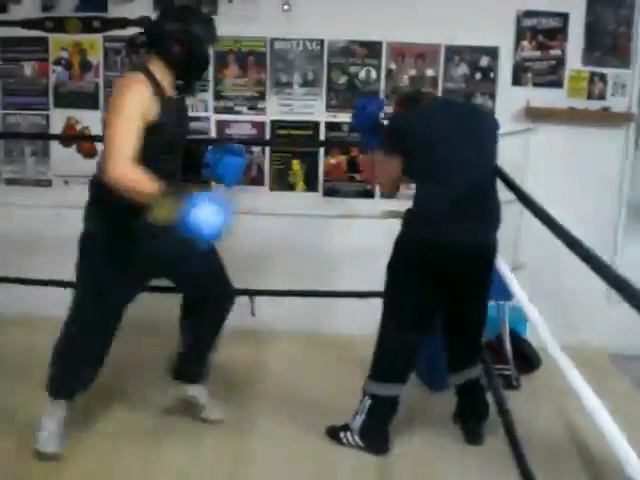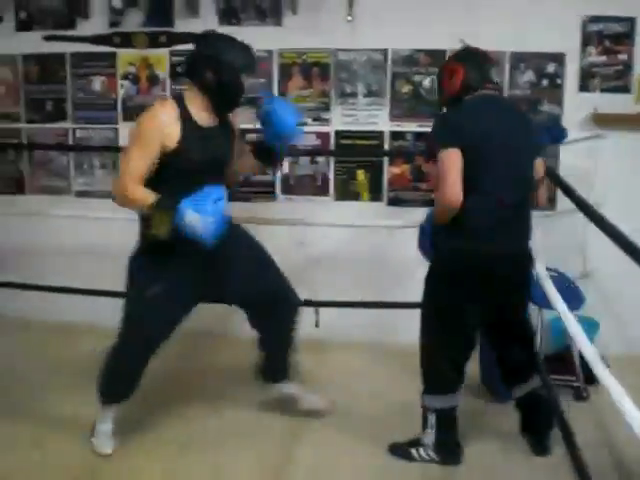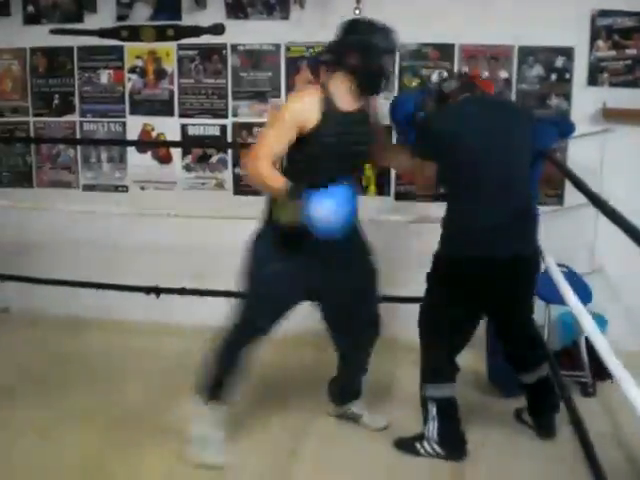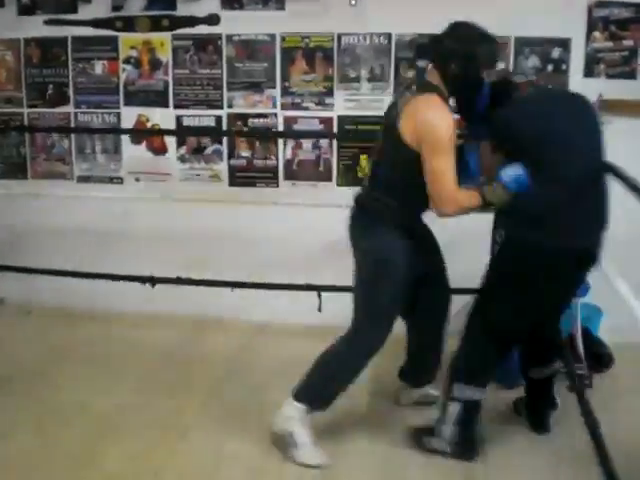
dt=0.4s
person 1, frame 1
left shoulder: (172, 91)
right shoulder: (136, 90)
right elbow: (116, 169)
right wrist: (173, 199)
left hip: (162, 224)
right hip: (124, 225)
left knee: (214, 292)
right knee: (92, 322)
left ankle: (189, 383)
right ankle: (55, 408)
person 1, frame 2
left shoulder: (223, 119)
right shoulder: (164, 117)
left elbow: (242, 167)
right elbow: (124, 187)
left wrist: (268, 150)
right wrist: (165, 212)
left hip: (217, 236)
right hip: (167, 249)
left knee: (278, 302)
right knee: (138, 338)
left ankle: (279, 385)
right ankle: (108, 413)
person 1, frame 3
left shoulder: (365, 110)
right shoulder: (307, 102)
right elbow: (257, 165)
right wrist: (294, 199)
left hip: (338, 233)
right hip: (288, 234)
left knee: (361, 323)
right knee: (252, 322)
left ankle: (347, 399)
right ankle: (208, 412)
person 1, frame 4
left shoulder: (422, 100)
right shoulder: (434, 114)
right elbow: (446, 201)
right wrist: (494, 194)
left hip: (403, 223)
right hip: (382, 230)
left knee: (432, 303)
right knee: (372, 329)
left ankle: (417, 384)
right ankle: (294, 417)
person 2, frame 1
left shoulder: (405, 122)
right shoulder: (483, 118)
left elbow: (387, 186)
left wrist: (375, 144)
left hip: (429, 239)
right hip: (480, 240)
left knee: (400, 333)
right knee: (466, 331)
left ankle: (370, 430)
right ankle: (473, 419)
person 2, frame 2
left shoulder: (454, 120)
right shoulder: (523, 121)
left elbow: (452, 198)
right elbow: (536, 182)
left wrist: (434, 222)
left hip: (463, 252)
right hip: (514, 251)
left knee: (443, 343)
right knee: (515, 340)
left ankle: (440, 441)
right ankle: (539, 429)
person 2, frame 3
left shoulder: (436, 120)
right shoulder: (520, 117)
left elbow: (426, 177)
left wrist: (407, 141)
left hip: (467, 250)
right hip: (522, 249)
left knee: (439, 334)
right knee: (519, 329)
left ankle: (443, 435)
right ankle: (544, 413)
person 2, frame 4
left shoulder: (509, 117)
right shoulder: (582, 107)
left elbow: (493, 165)
left hip: (534, 241)
right hip: (582, 241)
left knee: (487, 330)
right knee: (543, 324)
left ankle: (456, 431)
right ankle: (539, 409)
